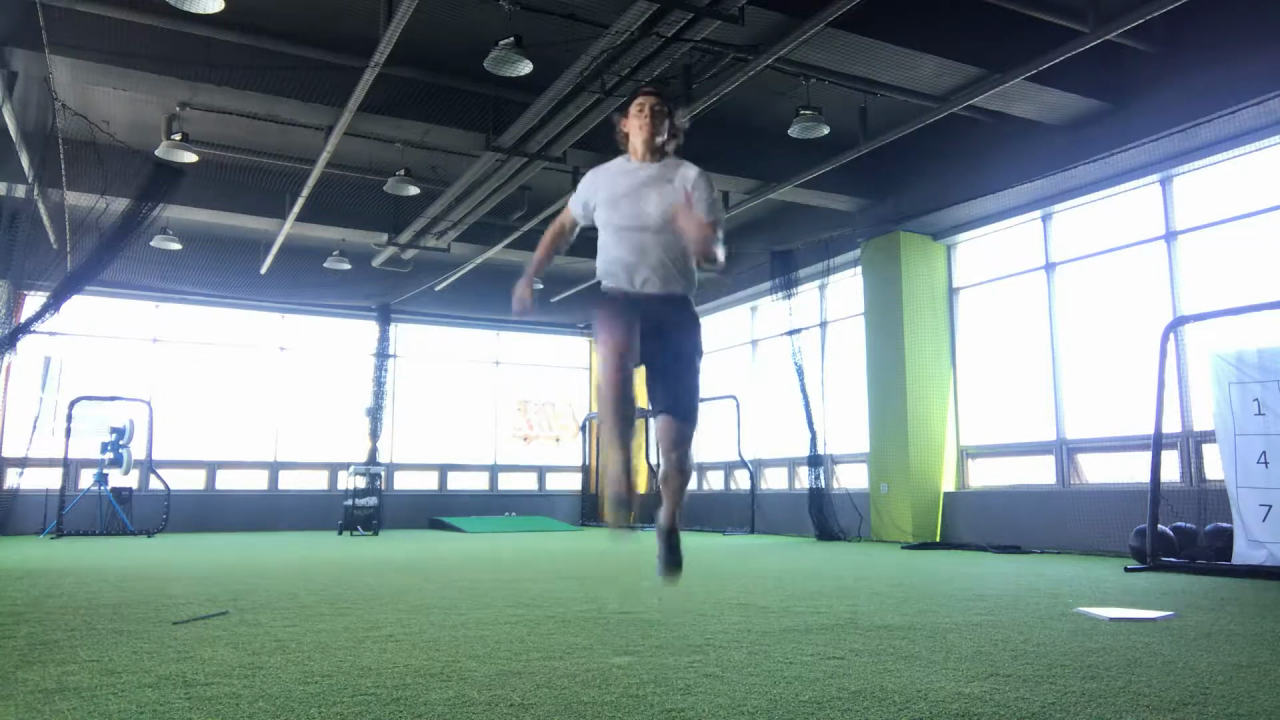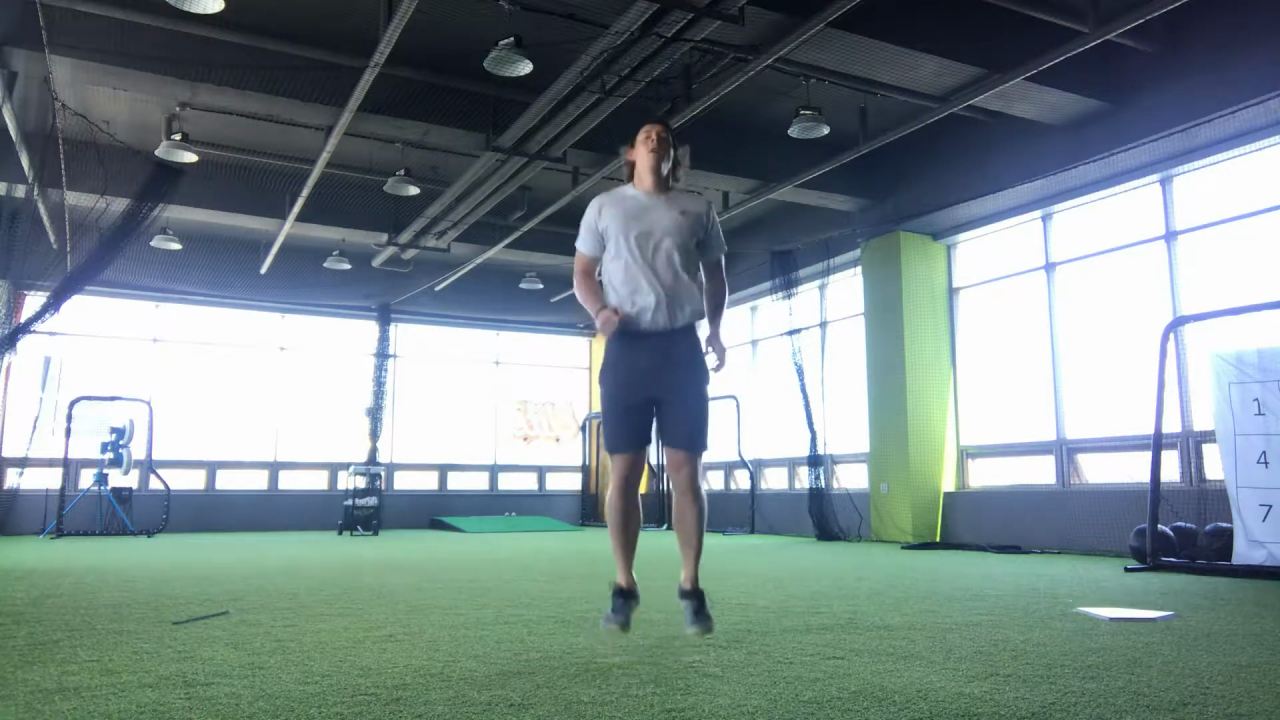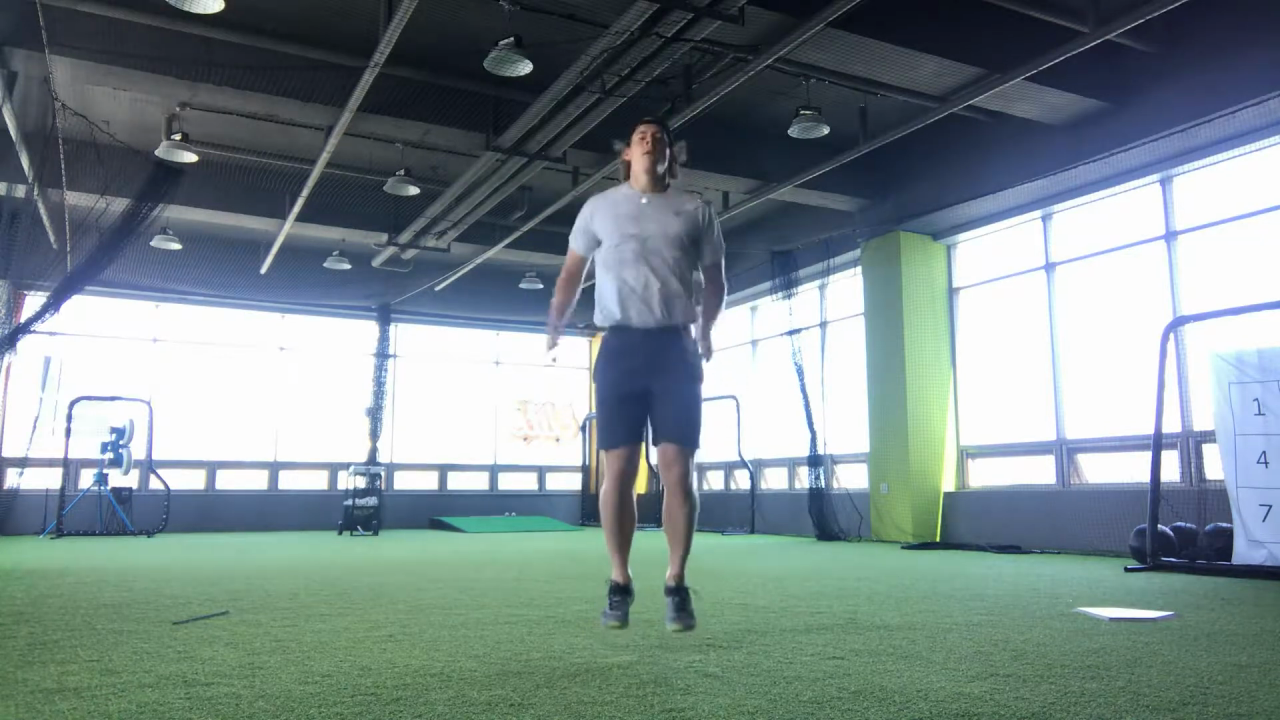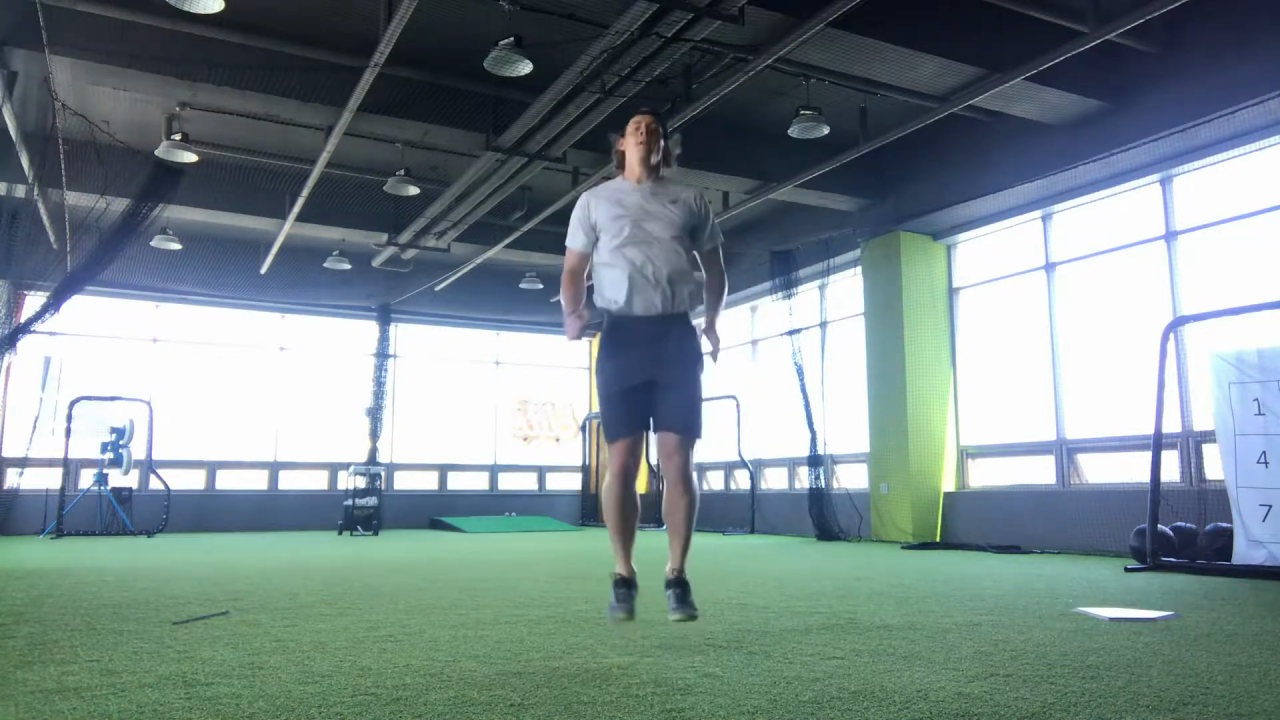
dt=1s
person 1, frame 1
left shoulder: (692, 177)
right shoulder: (597, 179)
left elbow: (711, 254)
right elbow: (564, 224)
left wrist: (705, 242)
right wrist: (531, 273)
left hip: (673, 310)
right hip: (618, 306)
left knee: (675, 438)
right knee: (615, 352)
left ankle: (667, 523)
right ankle: (619, 486)
person 1, frame 2
left shoulder: (698, 210)
right shoulder: (604, 207)
left elbow: (714, 277)
right elbow: (583, 275)
left wrist: (716, 334)
right wrist: (599, 310)
left hip: (681, 345)
right hip: (627, 347)
left knee: (684, 470)
right knee: (624, 472)
left ankle: (691, 589)
right ankle: (624, 587)
person 1, frame 3
left shoulder: (694, 209)
right shoulder: (599, 207)
left elbow: (714, 276)
right elbow: (572, 271)
left wrist: (705, 323)
right wrist: (556, 322)
left hip: (674, 346)
right hip: (623, 343)
left knee: (676, 468)
right knee: (617, 468)
left ankle: (676, 583)
right ankle: (618, 583)
person 1, frame 4
left shoulder: (690, 201)
right shoulder: (595, 200)
left elbow: (713, 267)
right elbow: (574, 270)
left wrist: (712, 317)
right wrist: (573, 316)
left hip: (676, 335)
right hip: (622, 335)
left knee: (676, 460)
right knee: (622, 461)
left ankle: (676, 577)
right ankle: (623, 575)
